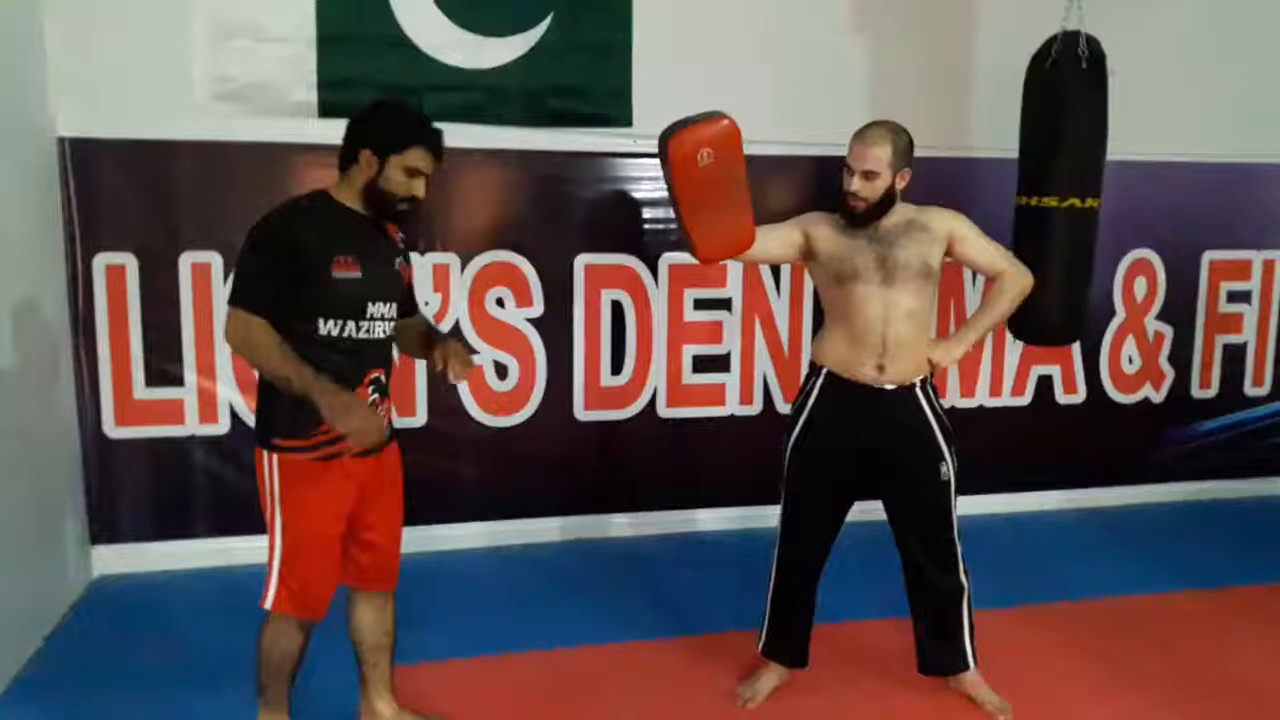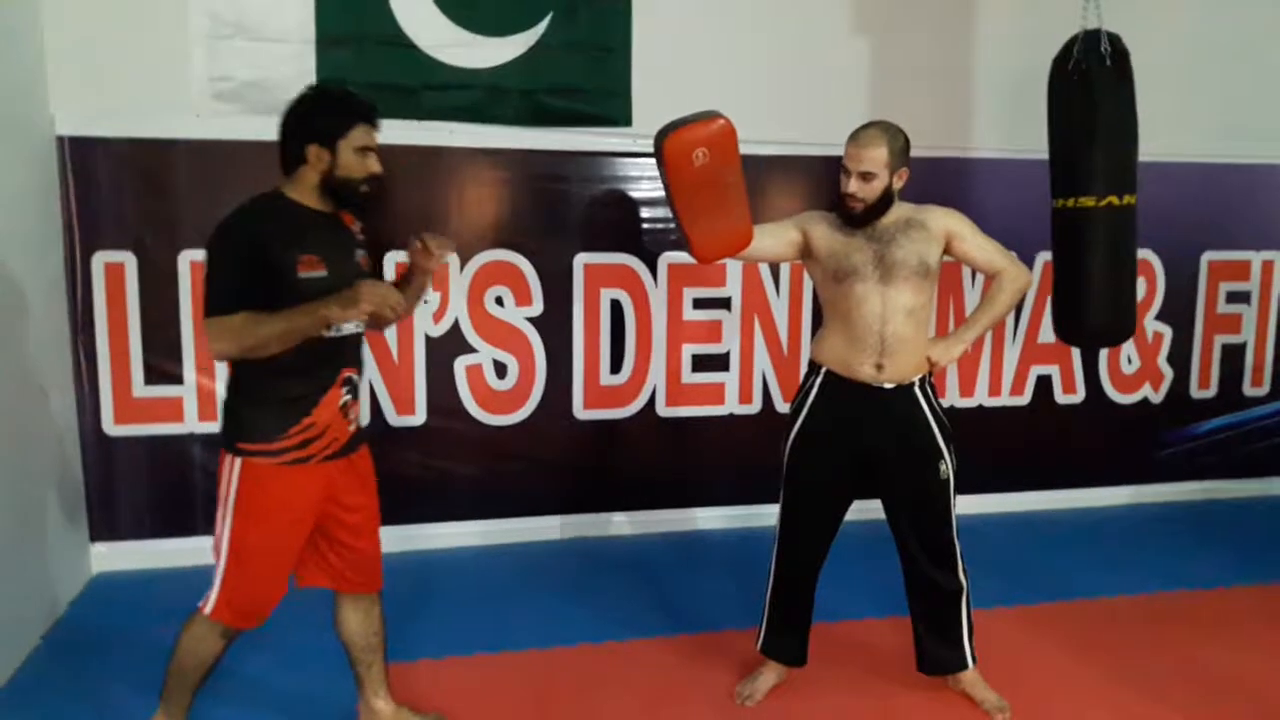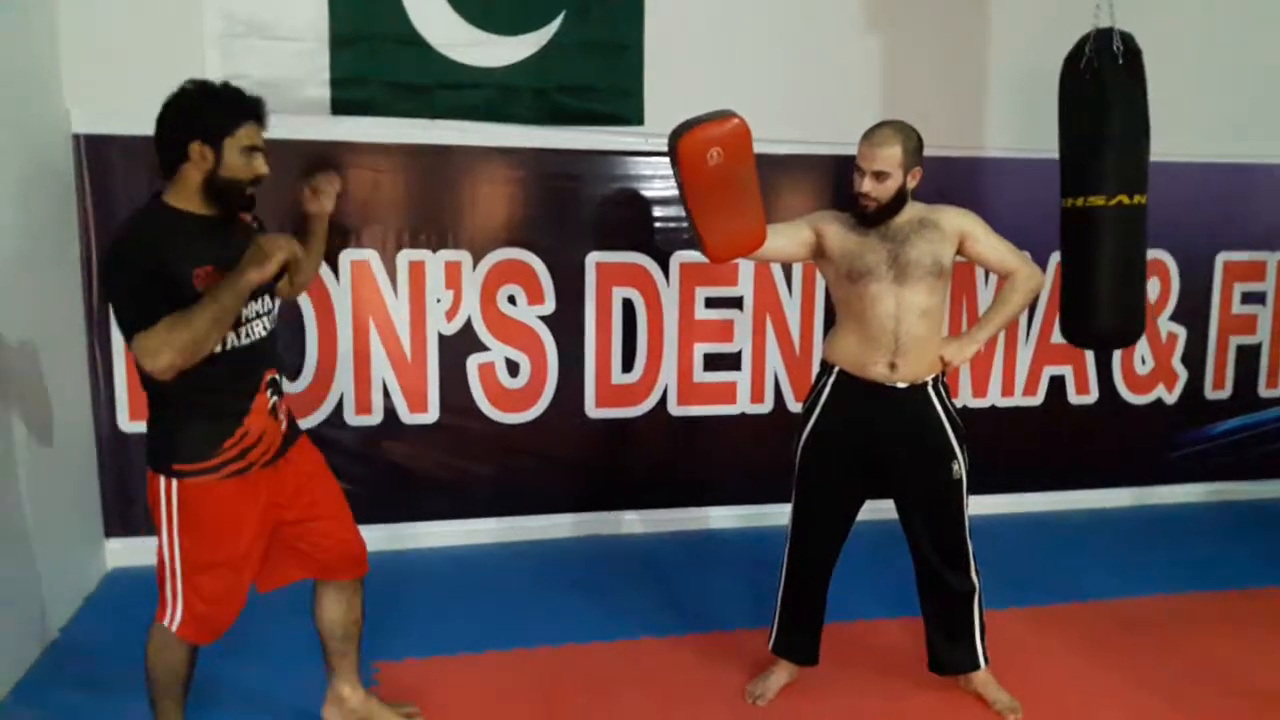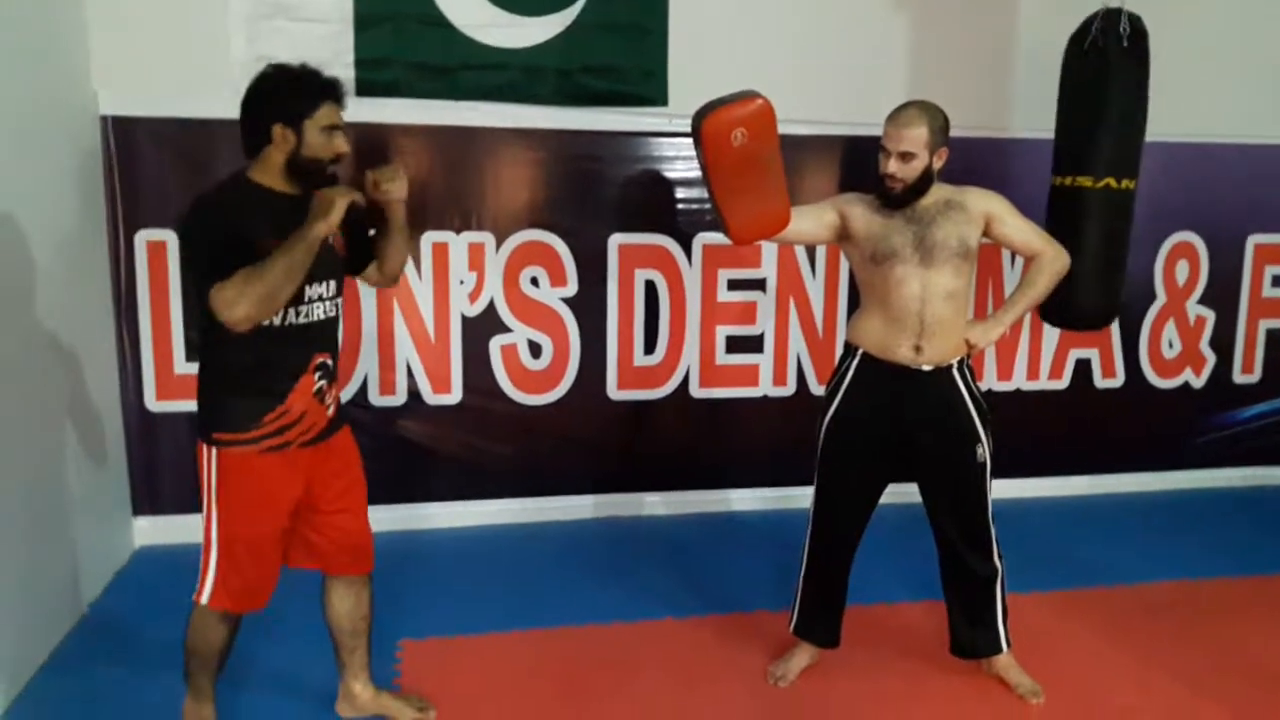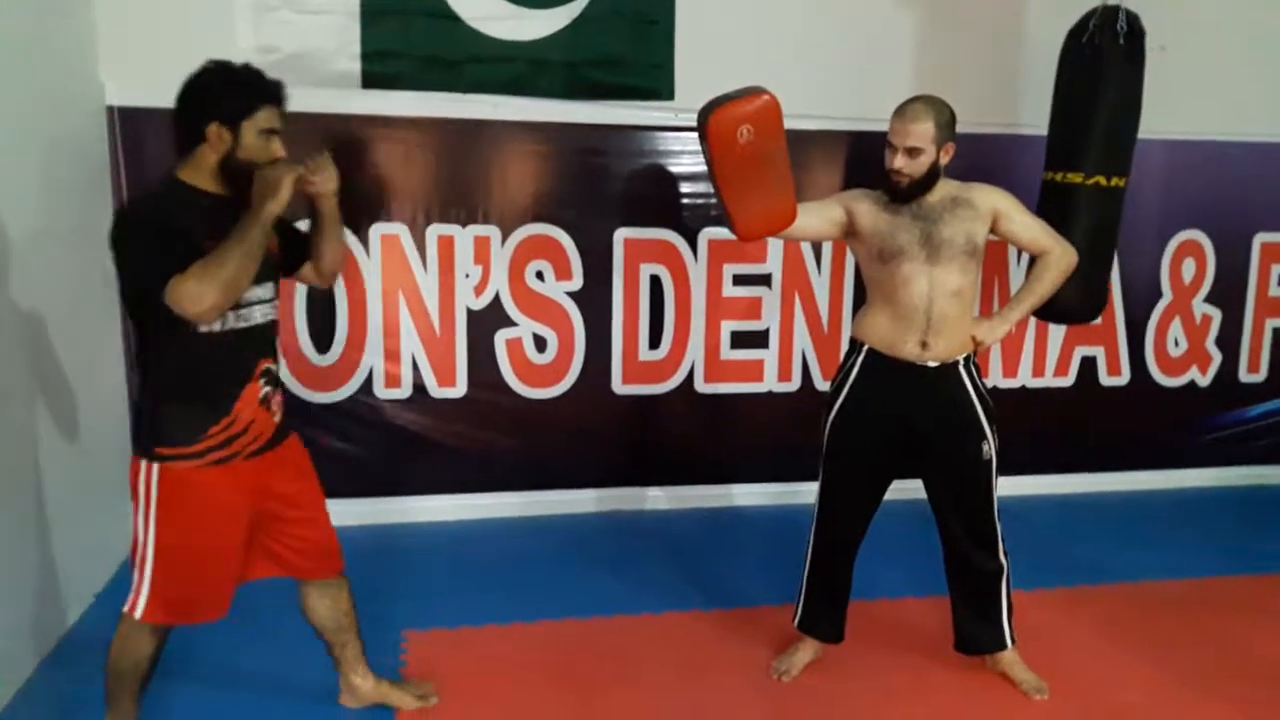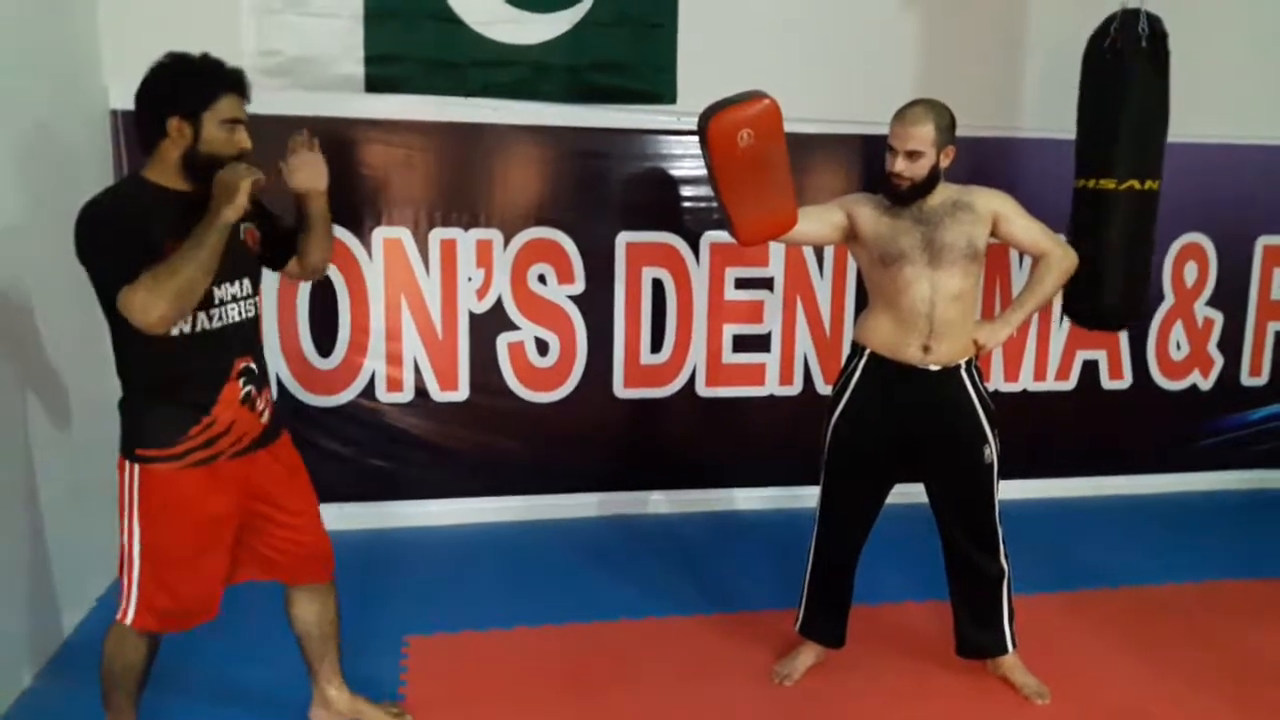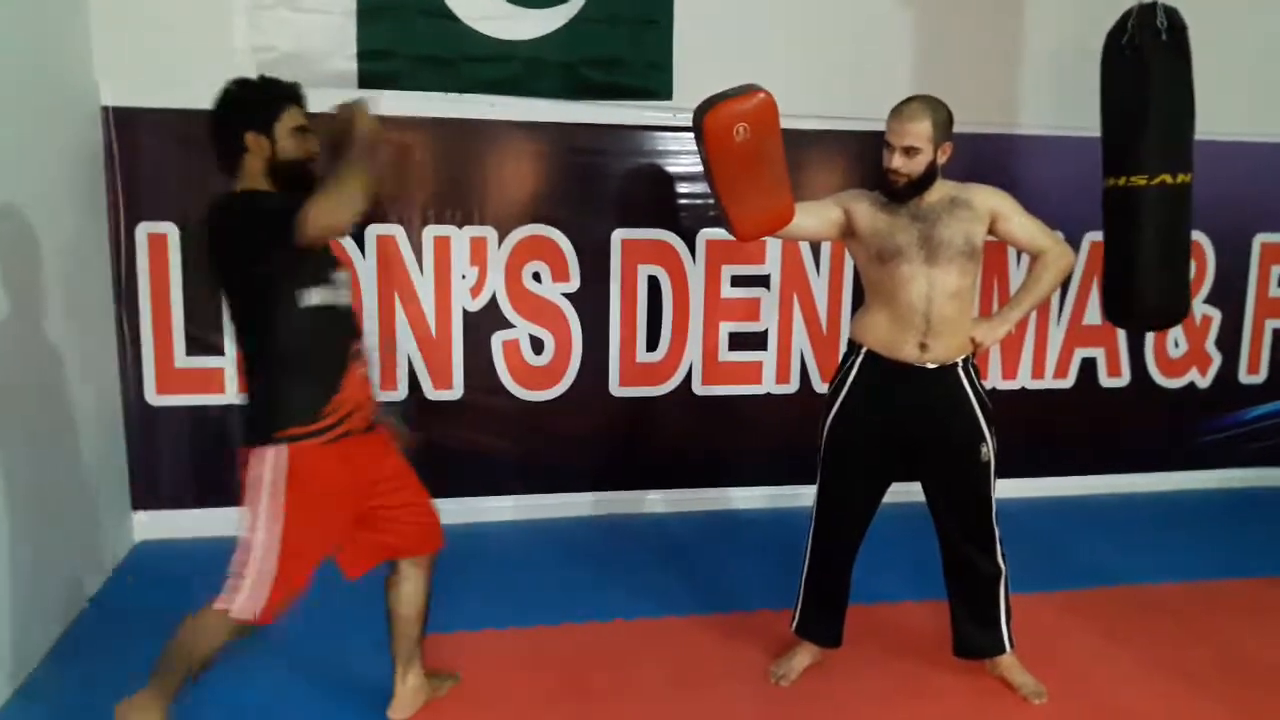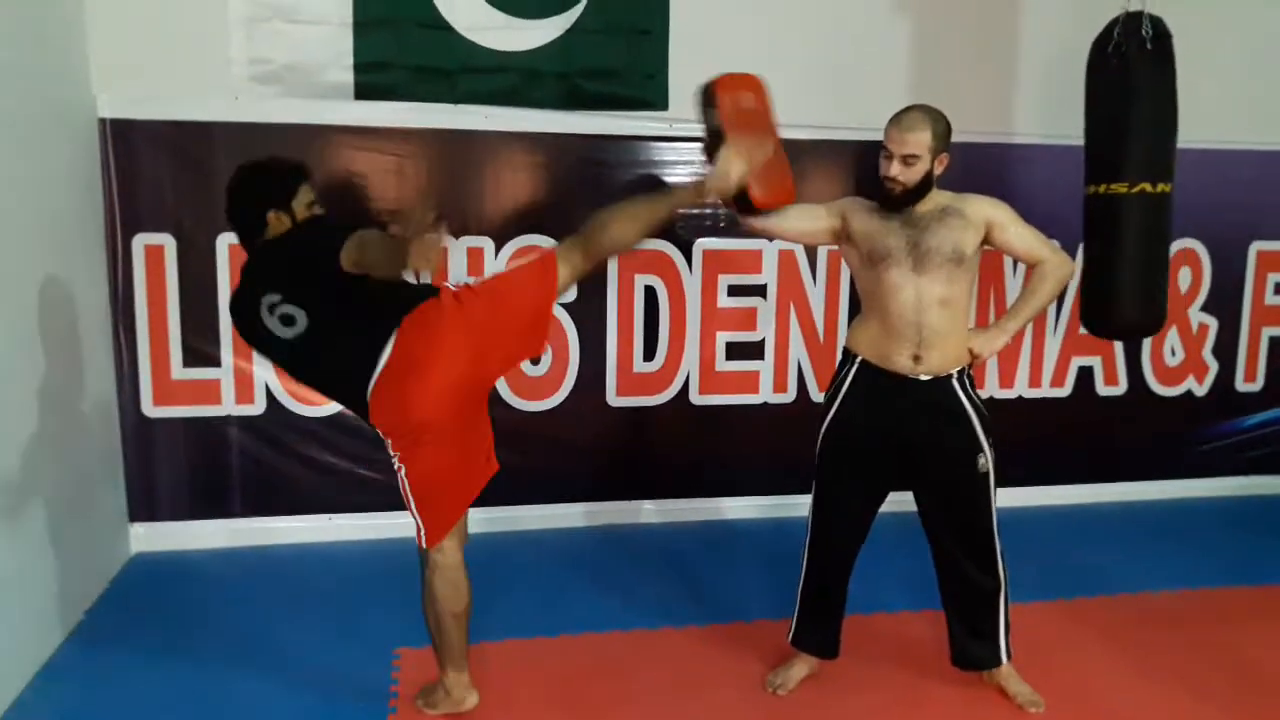
dt=0.5s
person 1, frame 1
left shoulder: (389, 237)
right shoulder: (289, 229)
right elbow: (244, 329)
left wrist: (437, 344)
right wrist: (326, 397)
left hip: (373, 441)
right hip: (302, 446)
left knee: (376, 578)
right knee: (297, 596)
person 1, frame 2
left shoulder: (347, 226)
right shoulder: (250, 230)
left elbow: (377, 313)
right elbow: (223, 338)
left wrist: (417, 276)
right wrist: (335, 305)
left hip: (343, 445)
right hip: (268, 454)
left knee: (360, 578)
right knee: (231, 602)
person 1, frame 3
left shoulder: (238, 222)
right shoulder: (141, 246)
left elbow: (289, 285)
right elbow: (159, 357)
left wrist: (317, 220)
right wrist: (245, 274)
left hip: (279, 444)
right hip: (201, 467)
left knee: (343, 560)
right knee: (189, 613)
person 1, frame 4
left shoulder: (327, 205)
right shoulder: (216, 214)
left elbow: (386, 273)
right elbow: (237, 309)
left wrist: (392, 209)
right wrist: (314, 229)
left hip: (324, 427)
right hip: (245, 438)
left knee: (349, 559)
right knee: (230, 586)
person 1, frame 5
left shoulder: (249, 207)
right shoulder: (151, 217)
left elbow: (321, 272)
right elbow: (201, 299)
left wrist: (324, 204)
right wrist: (262, 213)
left hip: (268, 436)
right hip: (188, 452)
left knee: (319, 560)
right knee: (158, 600)
person 1, frame 6
left shoulder: (237, 199)
right shoulder: (112, 216)
left elbow: (309, 263)
right elbow: (152, 311)
left wrist: (314, 197)
right wrist: (218, 218)
left hip: (261, 439)
right hip: (171, 456)
left knee: (310, 563)
right knee: (148, 607)
person 1, frame 7
left shoulder: (284, 217)
right shoulder: (242, 216)
right elbow: (333, 216)
right wrist: (359, 143)
left hip: (351, 431)
right hip: (296, 442)
left knee: (417, 539)
right knee: (250, 599)
person 1, frame 8
left shoulder: (246, 311)
right shoulder: (305, 243)
right elbow: (363, 253)
right wrist: (410, 253)
left hip: (403, 402)
right hip: (443, 333)
left knee: (442, 546)
right knee: (582, 248)
right ankle: (700, 190)
person 2, frame 1
left shoulder: (939, 227)
right shoulder: (817, 231)
left elbow: (1016, 276)
left wrist: (960, 342)
left hip: (909, 406)
right hip: (833, 403)
left knee: (934, 546)
right knee: (801, 542)
left ankle: (957, 666)
right ankle: (780, 658)
person 2, frame 2
left shoulder: (937, 224)
right shoulder: (815, 229)
left elbow: (1013, 274)
left wrist: (960, 339)
left hip: (907, 406)
right hip: (831, 402)
left knee: (933, 545)
right knee: (800, 541)
left ankle: (957, 664)
right ankle: (779, 656)
person 2, frame 3
left shoulder: (950, 224)
right shoulder: (828, 229)
left elbow: (1027, 275)
left wrist: (973, 339)
left hip: (921, 406)
right hip: (843, 402)
left knee: (945, 545)
right knee: (812, 540)
left ankle: (969, 665)
right ankle: (790, 656)
person 2, frame 4
left shoulder: (976, 206)
right shoulder: (853, 211)
left elbow: (1052, 256)
left wrist: (999, 322)
left hip: (946, 388)
right hip: (867, 384)
left knee: (969, 528)
right knee: (834, 522)
left ankle: (991, 648)
right ankle: (811, 638)
person 2, frame 5
left shoulder: (983, 203)
right shoulder: (859, 208)
left elbow: (1061, 255)
left wrist: (1005, 319)
left hip: (952, 385)
right hip: (873, 380)
left knee: (973, 524)
right knee: (839, 518)
left ankle: (995, 645)
right ankle: (815, 633)
person 2, frame 6
left shoulder: (984, 206)
right shoulder: (861, 212)
left elbow: (1060, 256)
right elbow: (782, 224)
left wrist: (1007, 323)
left hip: (954, 389)
right hip: (874, 383)
left knee: (975, 528)
right knee: (841, 521)
left ankle: (996, 648)
right ankle: (817, 636)
person 2, frame 7
left shoulder: (981, 203)
right shoulder: (857, 208)
left elbow: (1057, 254)
right elbow: (777, 219)
left wrist: (1003, 321)
left hip: (950, 386)
right hip: (871, 381)
left knee: (971, 526)
right knee: (837, 520)
left ankle: (993, 647)
right ankle: (814, 636)
person 2, frame 8
left shoulder: (979, 213)
right shoulder: (851, 216)
left elbow: (1057, 264)
right elbow: (766, 219)
left wrist: (1002, 332)
left hip: (947, 399)
right hip: (867, 392)
left knee: (971, 538)
right knee: (834, 531)
left ankle: (990, 659)
right ankle: (811, 646)
